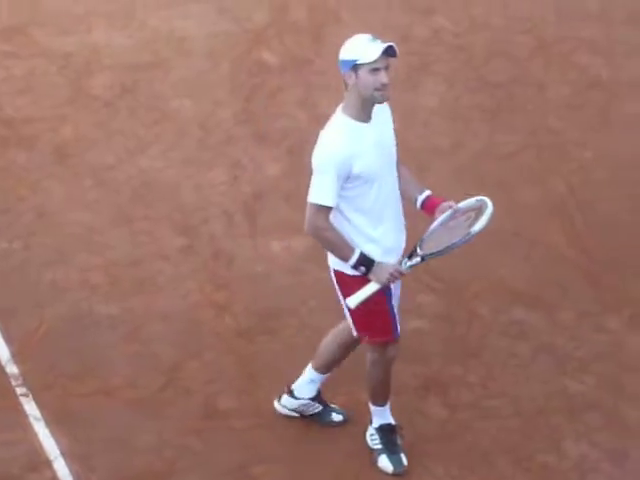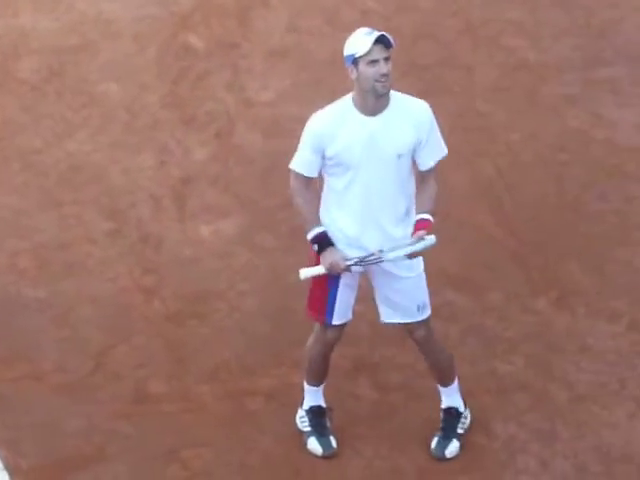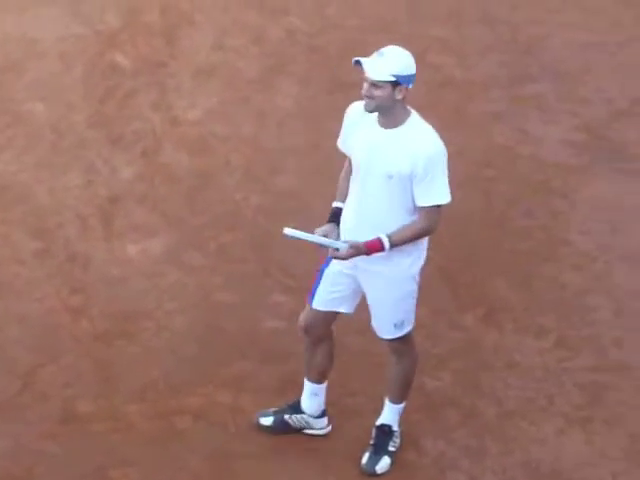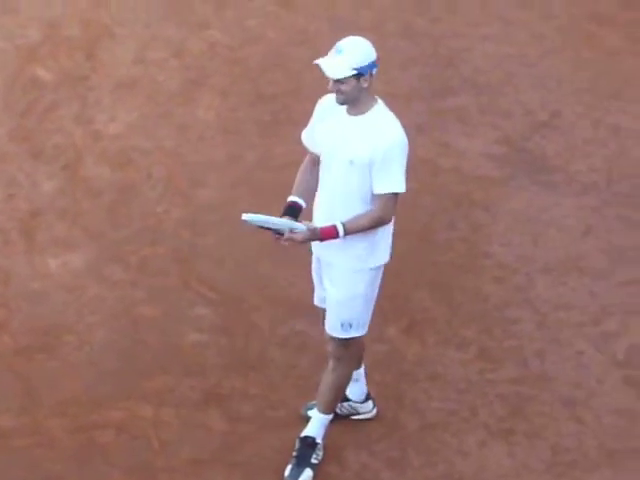
dt=0.5s
person 1, frame 1
left shoulder: (381, 112)
right shoulder: (336, 146)
right elbow: (316, 223)
left wrist: (430, 201)
right wrist: (366, 265)
left hip: (387, 251)
right hip: (361, 263)
left knee: (356, 330)
right knee: (384, 347)
left ankle: (301, 395)
right ankle: (382, 428)
person 1, frame 2
left shoulder: (416, 114)
right shoulder: (325, 123)
left elbow: (427, 177)
right elbow: (300, 184)
left wrist: (422, 224)
right wrist: (322, 244)
left hip: (399, 246)
right hip: (342, 248)
left knee: (420, 332)
right knee: (327, 333)
left ankle: (454, 408)
right ankle: (312, 408)
person 1, frame 3
left shoulder: (427, 147)
right shoulder: (356, 116)
left elbow: (428, 221)
left wrist: (370, 247)
right wrist: (335, 218)
left hip: (394, 261)
right hip: (347, 247)
left knee: (399, 344)
right knee: (312, 323)
left ankle: (388, 426)
right ankle: (311, 411)
person 1, frame 4
left shoulder: (388, 136)
right shoulder: (326, 108)
left elbow: (382, 213)
left wrist: (320, 232)
right wrist: (292, 210)
left hip: (358, 255)
right hip: (326, 243)
left knee: (338, 346)
right knee: (344, 332)
left ankle: (312, 437)
right ankle: (357, 397)
